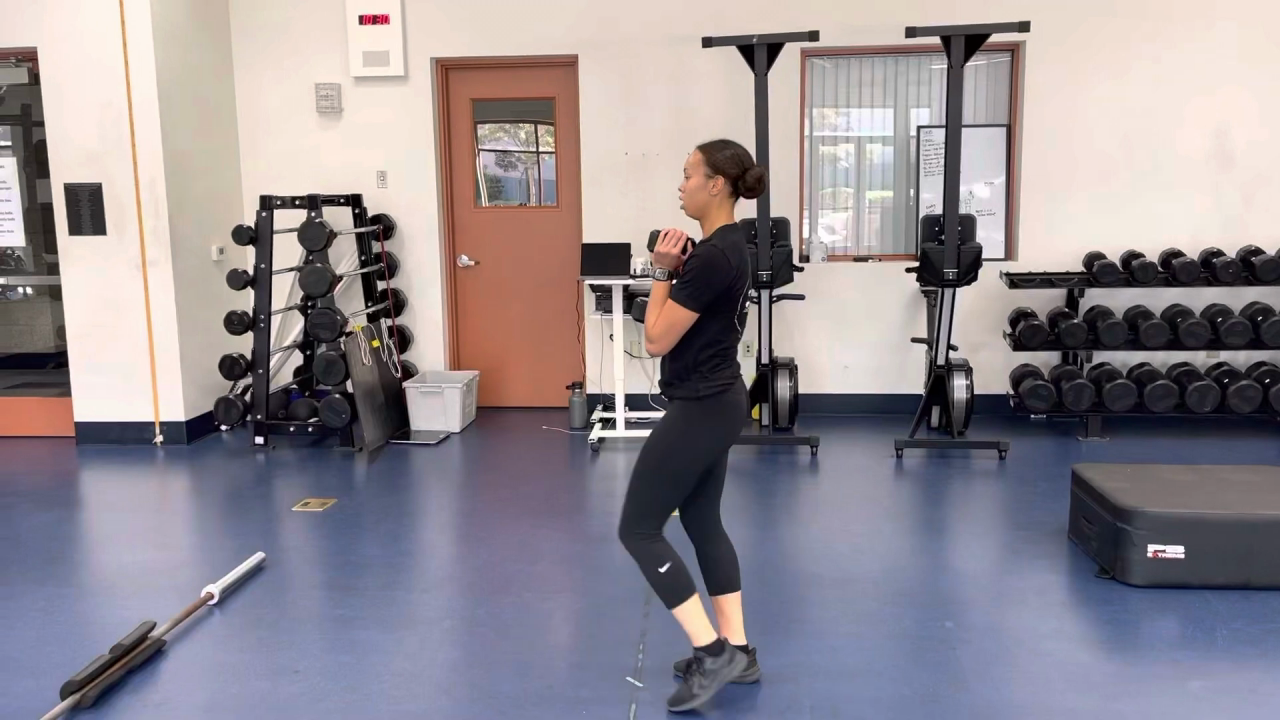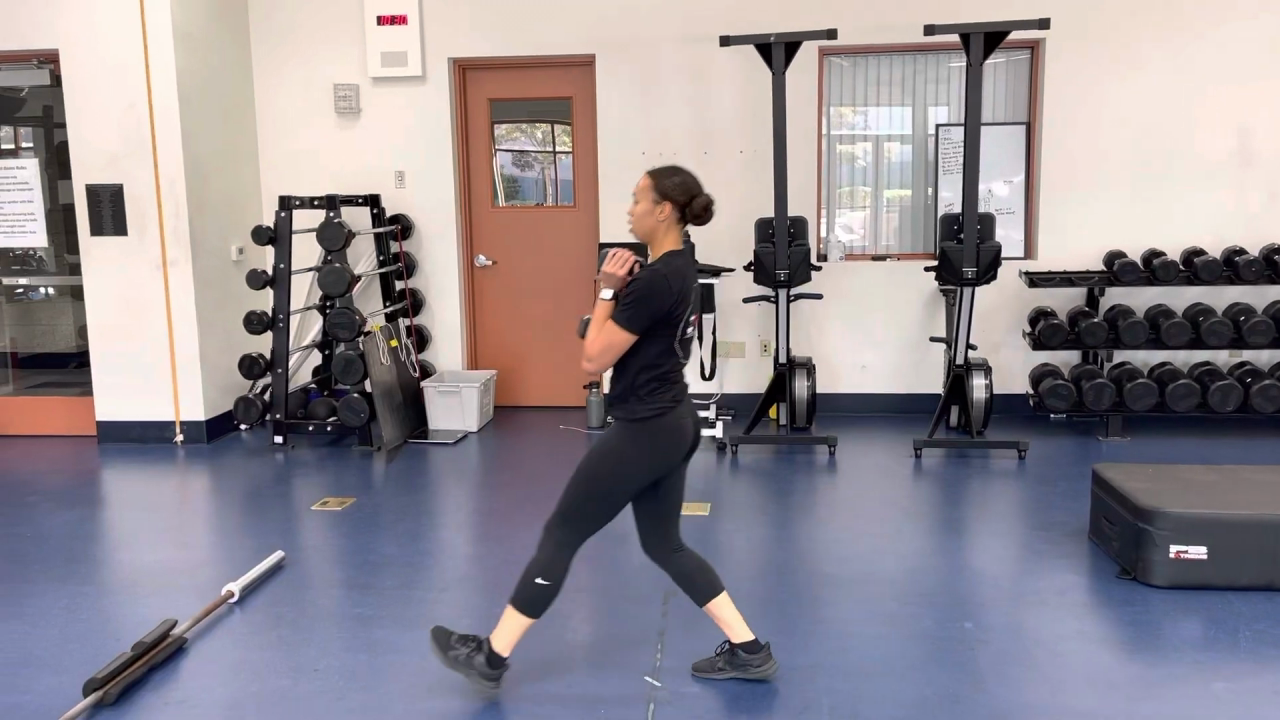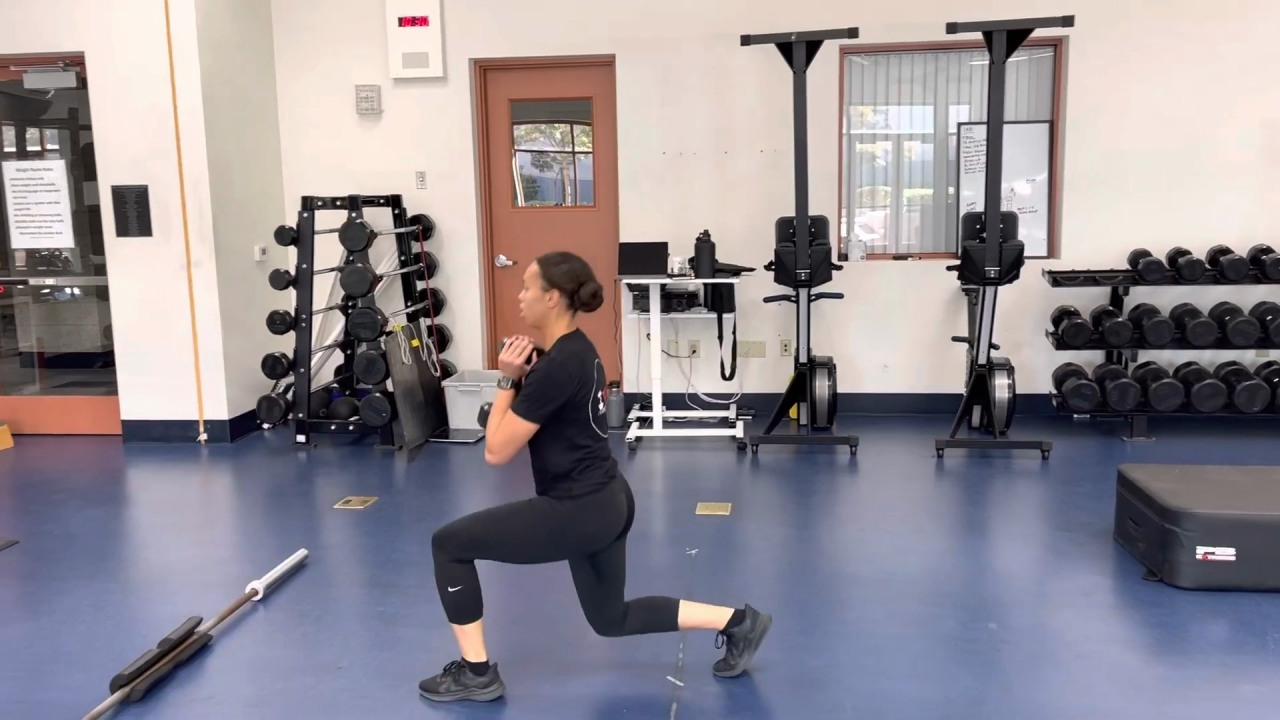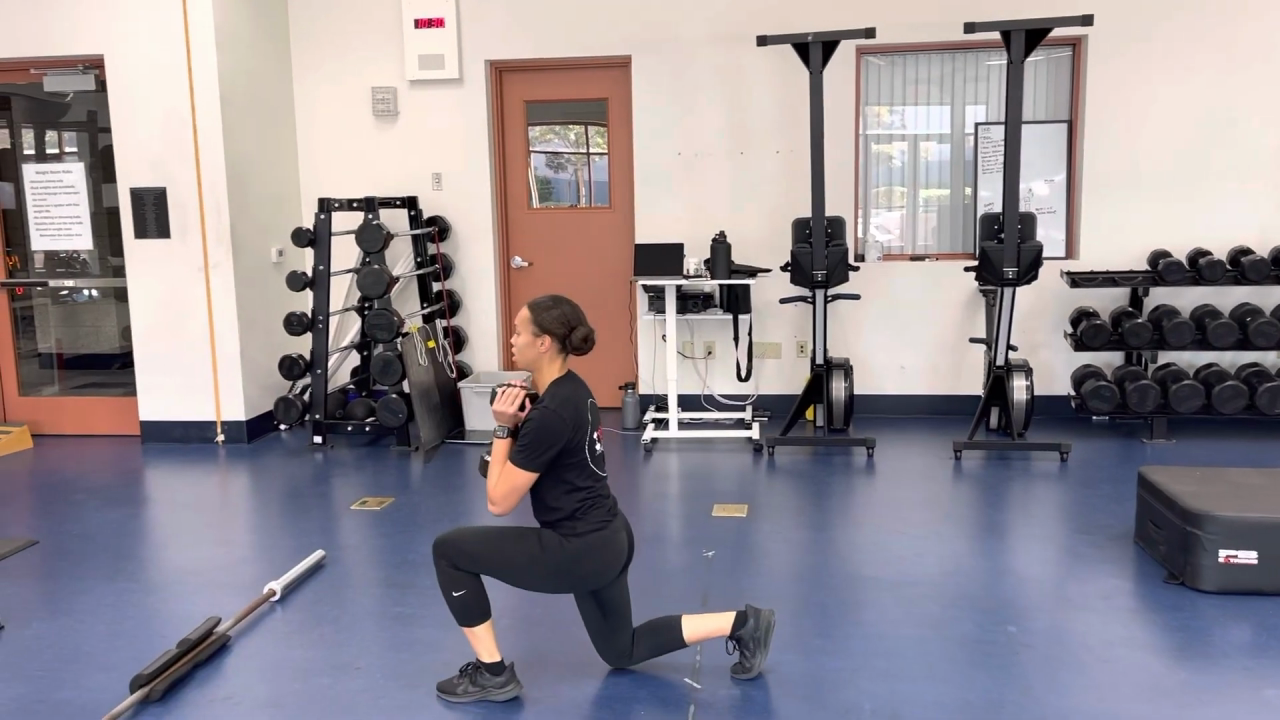
dt=0.5s
person 1, frame 1
left shoulder: (714, 254)
right shoulder: (726, 246)
left elbow: (657, 340)
left wrist: (662, 272)
right wrist: (675, 270)
left hip: (700, 409)
right hip: (717, 402)
left knee: (638, 528)
right knee: (702, 523)
left ankle: (712, 653)
right ankle: (736, 648)
person 1, frame 2
left shoulder: (657, 279)
right shoulder: (679, 269)
left elbow: (594, 359)
left wrist: (608, 292)
right wrist: (620, 290)
left hip: (644, 431)
right hip: (673, 423)
left knee: (562, 534)
right knee: (663, 543)
left ankle: (493, 658)
right ankle: (747, 649)
person 1, frame 3
left shoulder: (557, 367)
right shoulder: (575, 350)
left elbow: (498, 451)
left wrist: (508, 381)
right wrist: (524, 378)
left hip: (578, 511)
right hip: (606, 503)
left knee: (449, 543)
right knee: (610, 617)
left ankle: (475, 672)
right ankle: (738, 622)
person 1, frame 4
left shoulder: (551, 414)
right shoulder: (570, 390)
left elbow: (499, 501)
left wrist: (503, 429)
right wrist: (518, 425)
left hip: (579, 549)
right hip: (606, 541)
left knee: (449, 550)
right knee: (623, 651)
left ankle: (491, 672)
right ankle: (744, 624)
